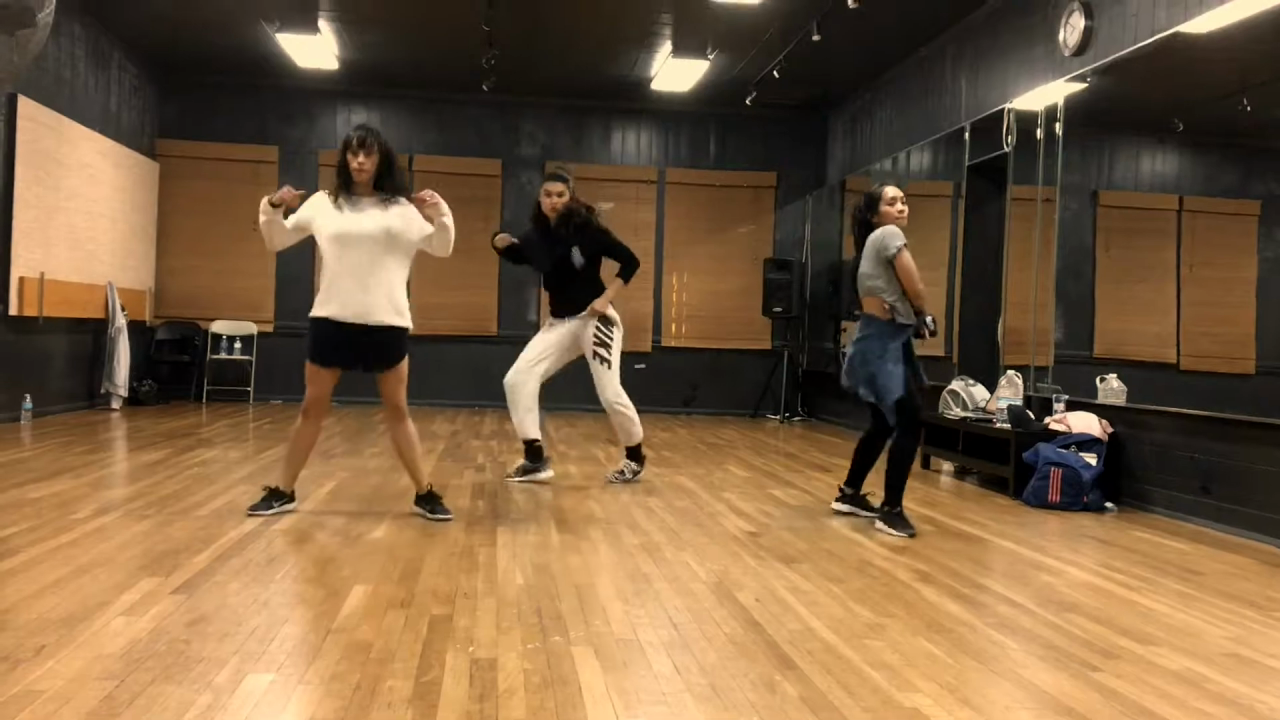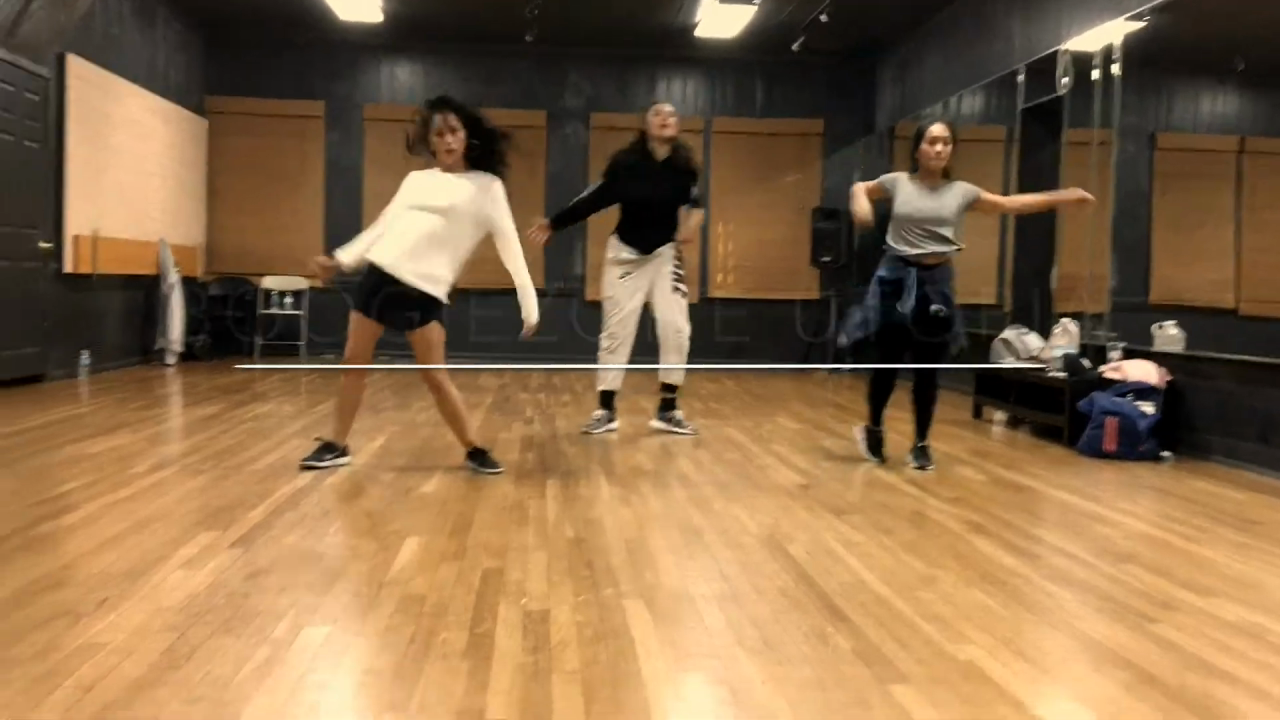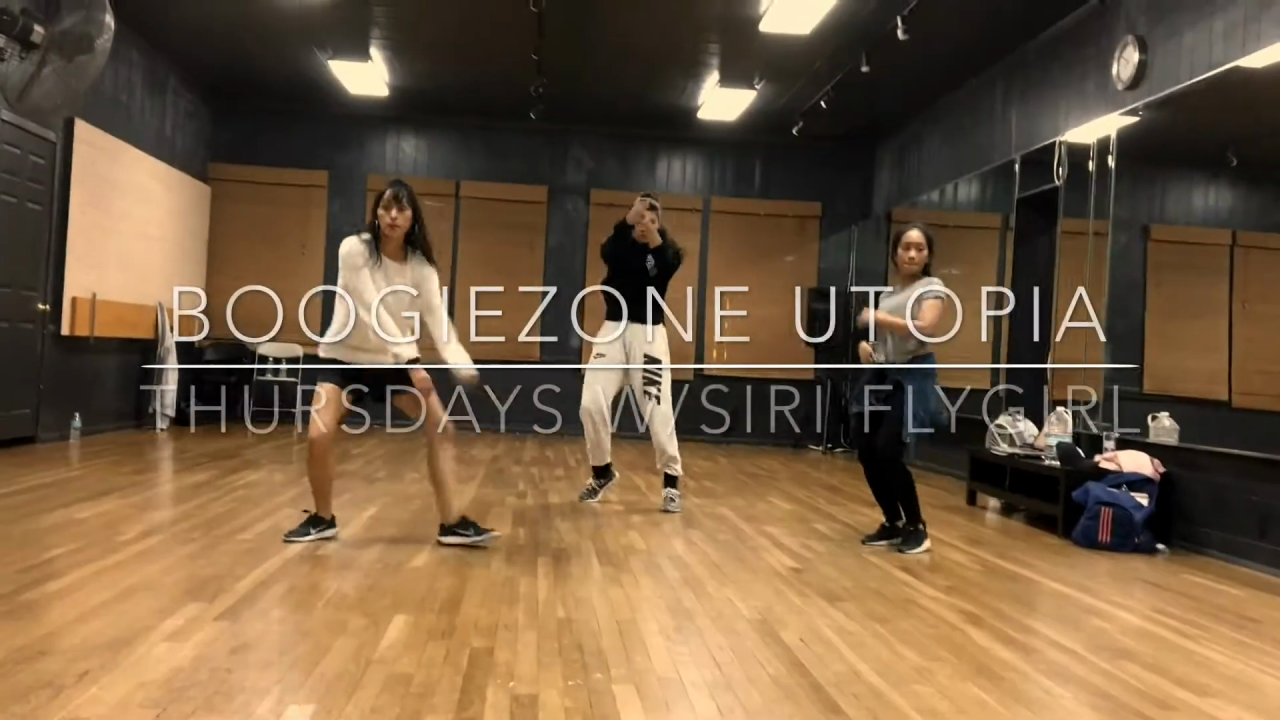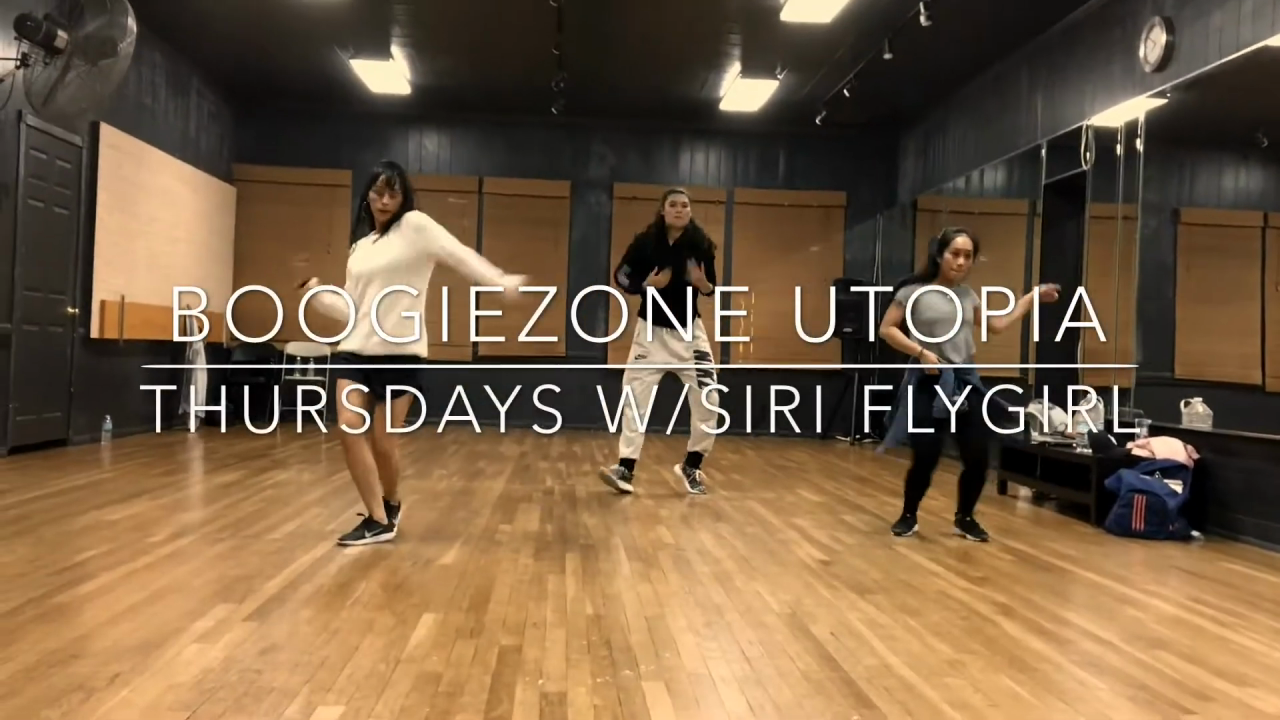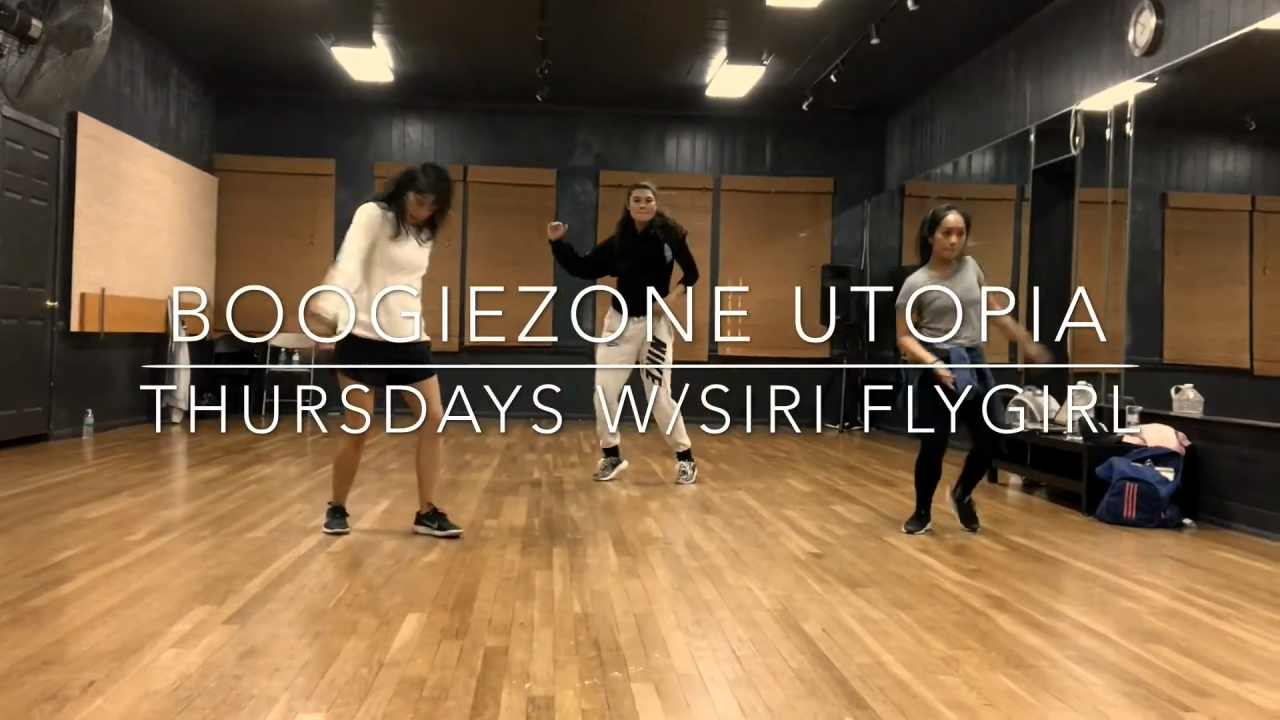
dt=0.7s
person 1, frame 1
left shoulder: (401, 208)
right shoulder: (324, 204)
left elbow: (442, 249)
right elbow: (276, 241)
left wrist: (442, 216)
right wrist: (272, 207)
left hip: (385, 323)
right hip: (332, 320)
left knee: (397, 412)
right knee: (312, 409)
left ankle: (424, 493)
right ankle: (283, 492)
person 1, frame 2
left shoulder: (486, 185)
right shoulder: (417, 180)
left elbow: (509, 246)
right elbow: (385, 226)
left wrist: (529, 304)
right wrist: (341, 260)
left hip: (425, 287)
right hip: (382, 274)
left knee: (436, 378)
right knee: (353, 361)
left ankle: (475, 451)
right ankle: (336, 445)
person 1, frame 3
left shoulder: (423, 270)
right shoulder: (354, 249)
left elbow: (438, 322)
right elbow: (371, 312)
left wrist: (461, 364)
right wrist: (408, 364)
left hip: (399, 360)
right hip: (343, 358)
left knee: (441, 429)
right knee: (318, 436)
left ankle: (451, 523)
right ankle: (322, 518)
person 1, frame 4
left shoulder: (414, 225)
right shoulder: (359, 249)
left elbow: (457, 253)
right elbow: (349, 308)
left wrist: (502, 282)
right wrist: (314, 291)
left hip: (400, 351)
right hip: (354, 349)
left knee: (383, 441)
right knee: (349, 428)
left ankle: (389, 507)
right ankle: (378, 519)
person 1, frame 5
left shoulder: (423, 236)
right shoulder: (372, 216)
right elbow: (349, 264)
right wrist: (326, 308)
left hip: (410, 340)
right hip: (364, 337)
left knee: (433, 421)
right knee: (356, 431)
left ankle: (427, 512)
right ankle: (337, 508)
person 2, frame 1
left shoulder: (876, 245)
right shoulder: (888, 236)
right elbow: (916, 291)
left wrist: (916, 322)
right wrist: (925, 318)
left hip: (889, 340)
right hip: (883, 342)
left knee: (885, 424)
right knee: (910, 423)
left ankle: (849, 494)
right ankle: (891, 508)
person 2, frame 2
left shoulder: (962, 192)
right shoulder: (897, 183)
left elbow: (1009, 204)
right elbow: (861, 188)
left wrist: (1061, 197)
right wrist: (860, 206)
left hip: (934, 281)
right hip: (896, 278)
left knee: (927, 368)
right knee: (887, 363)
left ankle: (921, 443)
right ankle: (873, 429)
person 2, frame 3
left shoulder: (931, 287)
right shoulder: (887, 293)
left elbow: (925, 327)
left wrist: (879, 317)
right wrist: (864, 344)
left hip: (913, 377)
right hip: (882, 377)
left knee: (888, 453)
right knee: (867, 453)
left ankle: (916, 526)
right ankle: (894, 523)
person 2, frame 4
left shoulder: (969, 294)
right shoulder: (914, 291)
left elbow: (997, 325)
right elbow: (886, 329)
left wrist: (1032, 298)
right wrist: (919, 351)
left hip: (965, 380)
right hip: (926, 381)
left knee: (977, 454)
right knee: (927, 456)
left ankle: (965, 516)
right ankle: (909, 514)
person 2, frame 5
left shoulder: (970, 268)
right shoulder: (916, 284)
left elbow: (993, 309)
right elbow: (904, 337)
left wrist: (1025, 341)
right wrist: (933, 364)
left hip: (973, 365)
right hip: (936, 370)
left knee: (988, 442)
right knee: (934, 447)
left ankle: (963, 495)
right ankle: (922, 512)
person 3, frame 1
left shoulder: (587, 228)
right shoulder: (536, 235)
left elbow: (630, 262)
right elbow: (518, 255)
left wrist: (607, 298)
right wrist: (502, 243)
left hip: (596, 318)
right hip: (559, 322)
left knee: (610, 393)
right knee: (517, 379)
left ankle: (635, 457)
right ankle: (535, 459)
person 3, frame 2
left shoulder: (684, 165)
right shoulder: (626, 162)
left elbow: (694, 198)
right elbow: (596, 197)
left wrist: (694, 218)
right wrist: (554, 223)
left hip: (665, 254)
right hip: (625, 254)
left knee: (677, 330)
right knee: (616, 331)
left ankle: (668, 409)
right ankle: (606, 410)
person 3, frame 3
left shoulder: (668, 253)
right shoulder: (620, 245)
left elbow: (663, 267)
right elbow: (607, 252)
left wrist: (651, 233)
right wrist: (627, 222)
left hip: (648, 333)
right hip: (613, 331)
left knee: (658, 411)
right knee: (591, 405)
left ankle: (671, 485)
right ankle: (602, 473)
person 3, frame 4
left shoulder: (700, 246)
right shoulder: (645, 243)
left elbow: (711, 290)
right elbow: (622, 279)
left wrist: (702, 284)
right wrist: (648, 285)
left hip: (688, 330)
right hip: (651, 331)
left knee: (706, 400)
right knee: (636, 397)
left ankle: (691, 466)
right ankle: (624, 468)
person 3, frame 5
left shoulder: (670, 234)
right shoulder: (616, 243)
left elbow: (691, 273)
right elbow: (582, 269)
left wrist: (676, 296)
right wrist: (558, 242)
left hip: (655, 322)
right hip: (619, 321)
left knee: (659, 394)
right knee: (604, 391)
left ankle: (685, 458)
right ankle: (612, 455)
